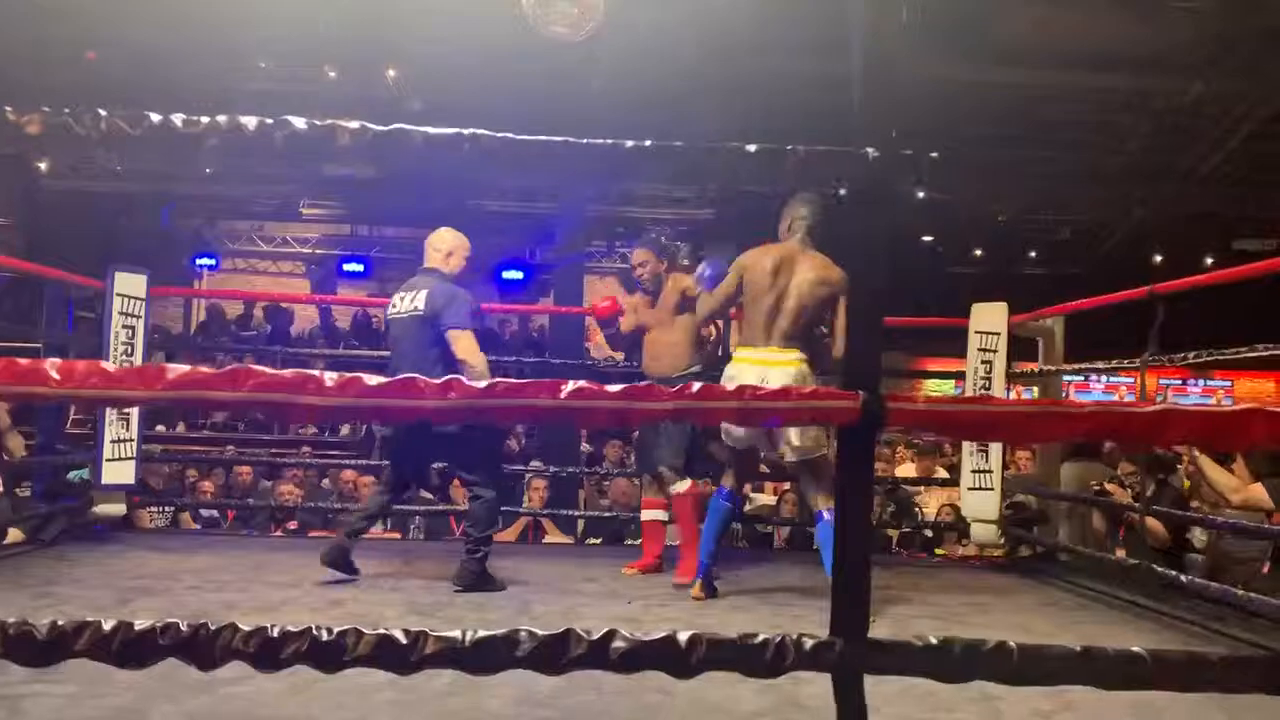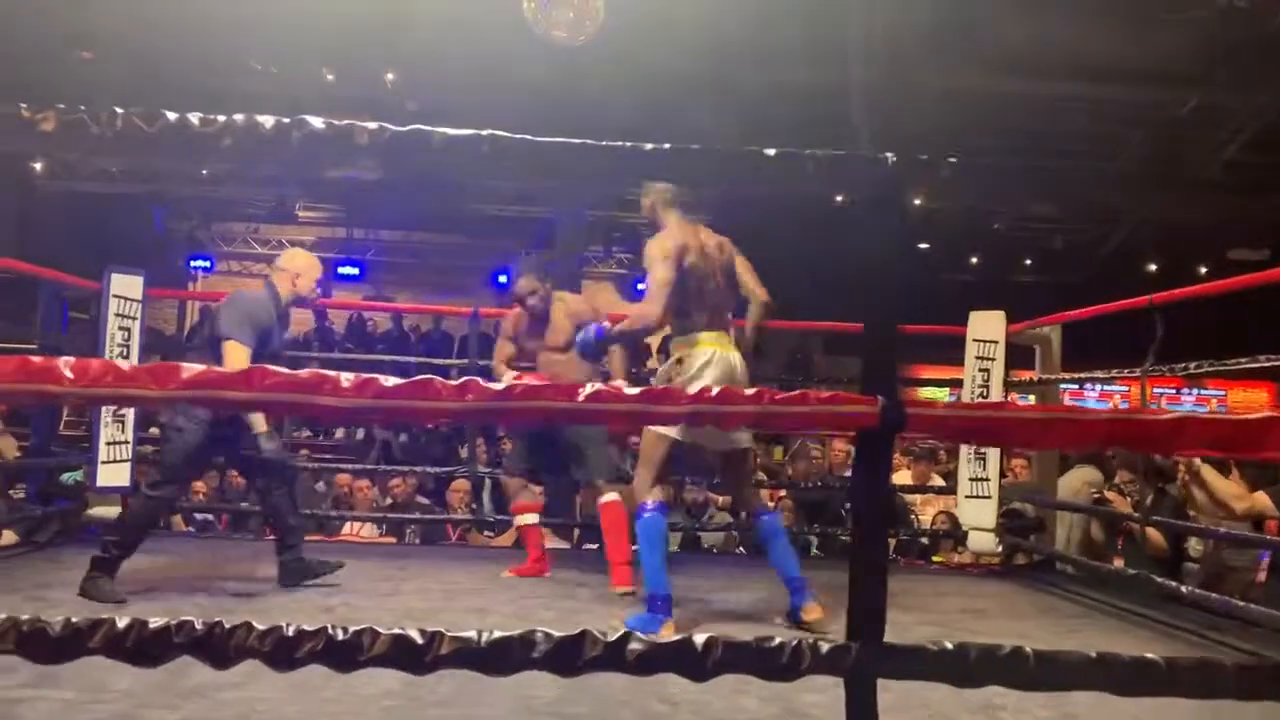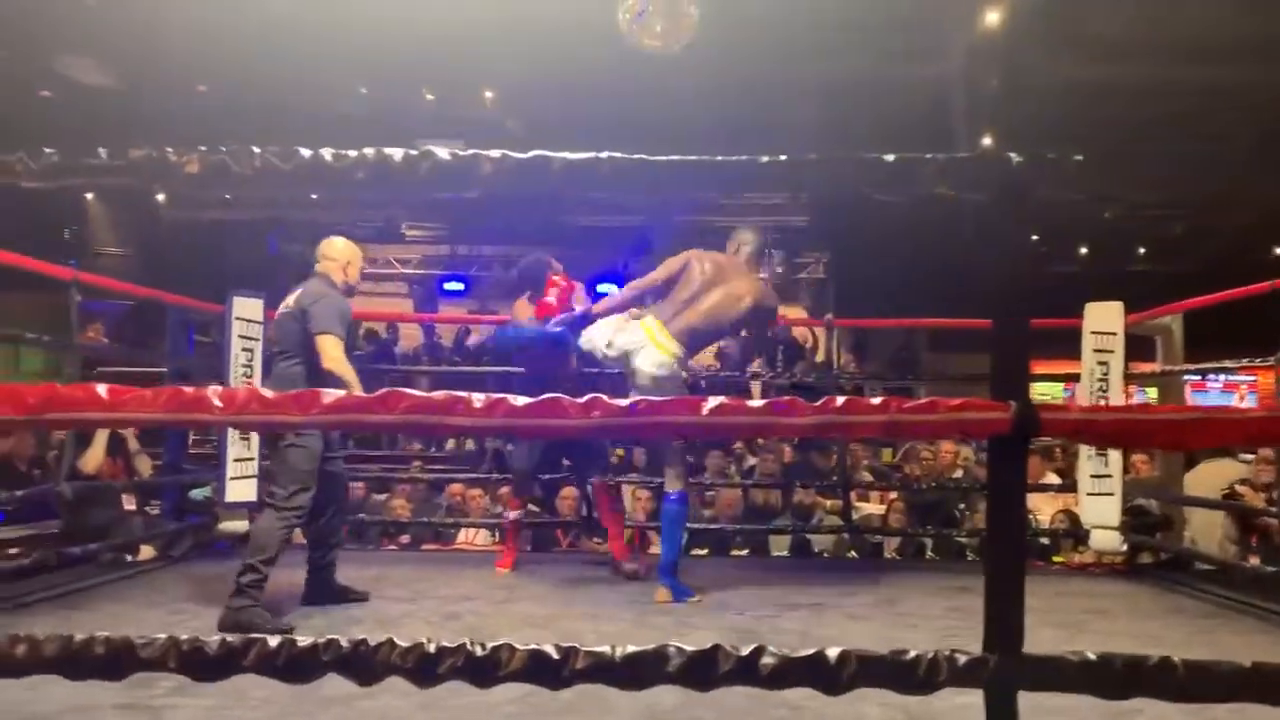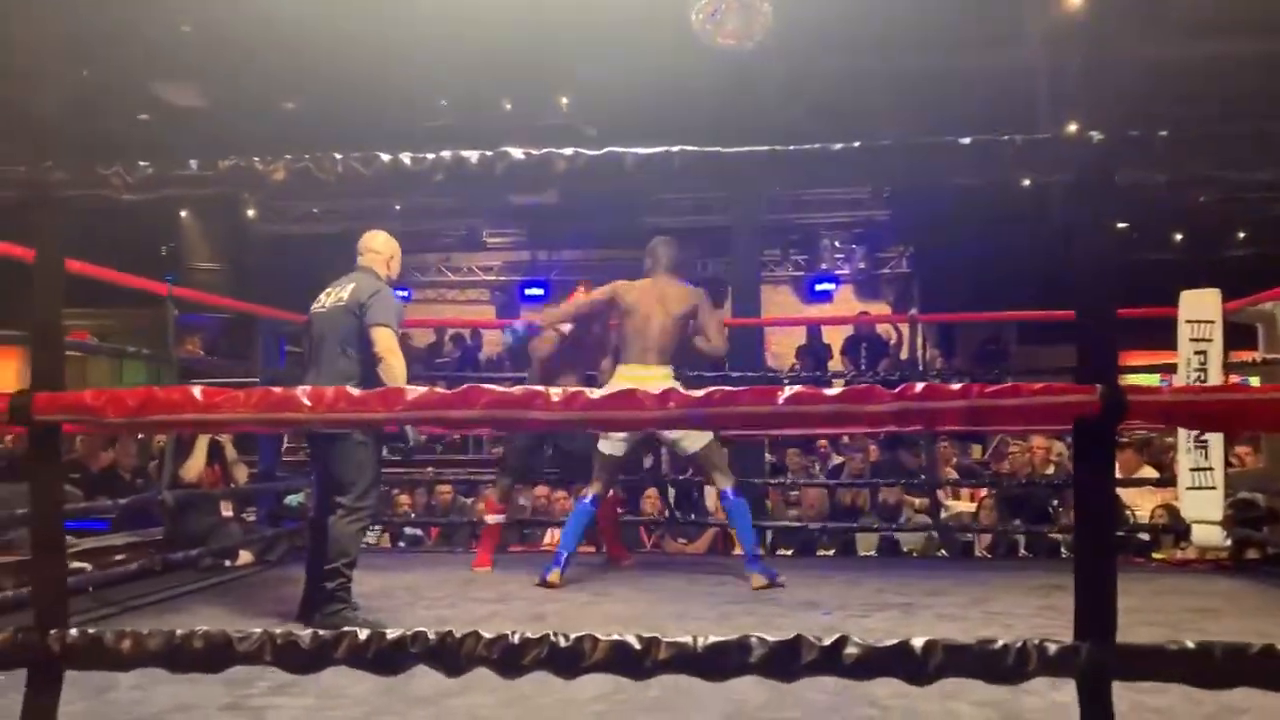
dt=0.7s
person 1, frame 1
left shoulder: (751, 259)
right shoulder: (834, 275)
left elbow: (705, 314)
right elbow: (839, 352)
left wrist: (706, 284)
left hip: (741, 372)
right hip: (790, 375)
left knee: (735, 474)
right knee: (821, 494)
left ankle: (702, 577)
person 1, frame 2
left shoulder: (662, 244)
right shoulder: (720, 242)
left elbow: (655, 315)
right elbow: (758, 300)
left wrist: (606, 334)
left hip: (692, 362)
right hip: (730, 361)
left knee: (646, 487)
right knee: (746, 493)
left ankle: (658, 613)
right ankle: (802, 600)
person 1, frame 3
left shoulder: (697, 258)
right shoulder: (764, 300)
left elbow: (637, 288)
right elbow: (751, 354)
left wrist: (580, 315)
left hip: (631, 334)
right hip: (663, 364)
left knee: (580, 329)
right knee: (675, 475)
right ankle: (668, 581)
person 1, frame 4
left shoulder: (622, 289)
right shoulder: (692, 295)
left elbow: (571, 309)
right elbow: (718, 349)
left hip: (622, 388)
right hip: (665, 389)
left knee: (598, 486)
right knee: (722, 478)
left ankle: (557, 566)
right ankle: (756, 568)
person 2, frame 1
left shoulder: (400, 296)
right shoulder: (451, 295)
right elbow: (467, 354)
left knee: (396, 481)
right knee: (484, 483)
left ankle: (343, 544)
right ankle: (473, 569)
person 2, frame 2
left shoulder: (273, 311)
right shoulder: (249, 305)
right elbow: (235, 370)
left wrist: (260, 425)
right wrist: (262, 430)
left hip: (230, 410)
right hip: (197, 407)
left knee: (279, 471)
right knee: (162, 492)
left ankle: (292, 562)
right ankle: (101, 570)
person 2, frame 3
left shoulder: (305, 295)
right shoulder: (328, 300)
right elbow: (332, 361)
left knee: (332, 493)
right knee: (287, 505)
left ankle: (321, 581)
right ankle: (243, 602)
person 2, frame 4
left shoulder: (327, 294)
right shoulder: (378, 293)
right elbow: (386, 352)
left knee: (328, 504)
right knee: (354, 506)
left ankle: (316, 599)
right ankle: (334, 606)
person 3, frame 1
left shoulder: (685, 286)
right shoulder: (636, 303)
right elbow: (618, 342)
right wrist: (607, 323)
left hip: (684, 386)
left knee: (669, 469)
right knee: (649, 475)
left ankle: (691, 554)
right ankle: (651, 555)
person 3, frame 2
left shoulder: (578, 309)
right shoulder: (513, 323)
left elbow: (614, 348)
right elbow: (500, 365)
right wrist: (519, 382)
left knee: (602, 481)
right knee: (513, 478)
left ankle: (621, 568)
right ankle: (536, 559)
person 3, frame 3
left shoulder: (575, 293)
right shoulder: (522, 310)
right wrist: (552, 305)
left hip: (572, 391)
right hip: (538, 396)
left knee: (598, 469)
right knee: (520, 473)
left ankle: (620, 550)
right ankle: (509, 549)
person 3, frame 4
left shoulder: (599, 340)
right shoulder: (551, 327)
left elbow: (608, 373)
right elbow: (540, 353)
right wrist: (567, 324)
right knee: (507, 480)
left ankle: (615, 547)
right ankle: (486, 550)
